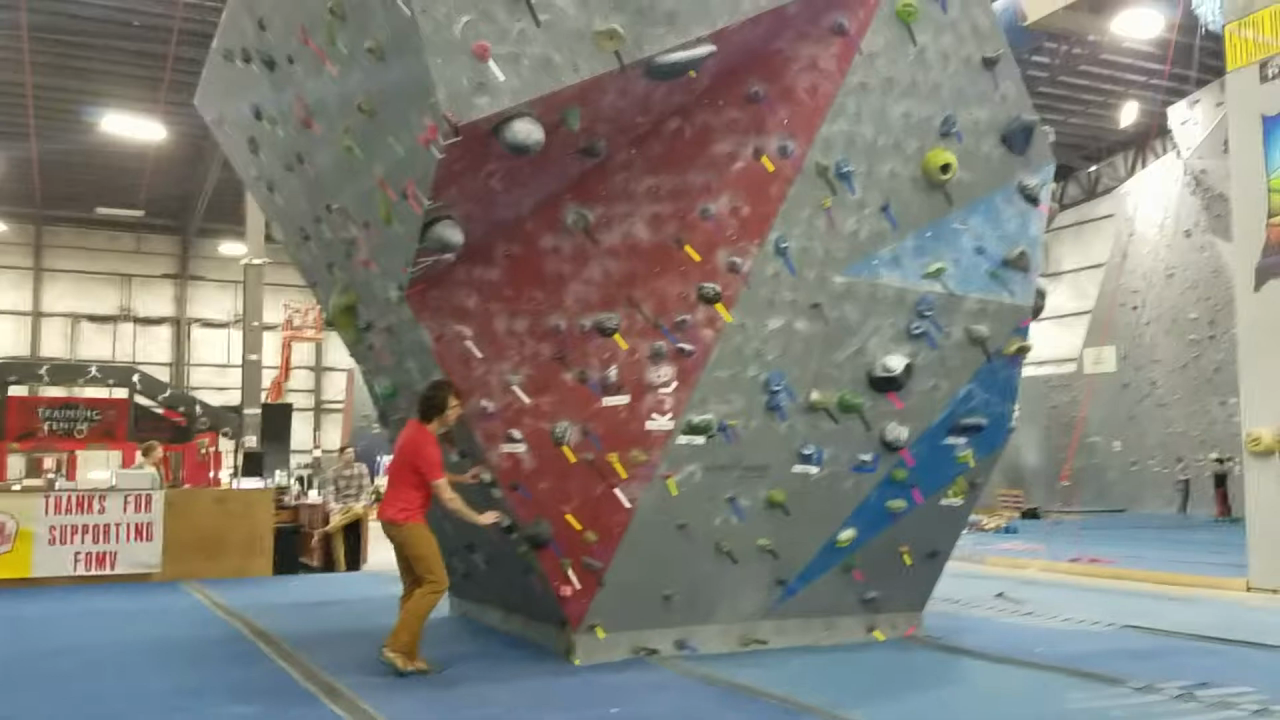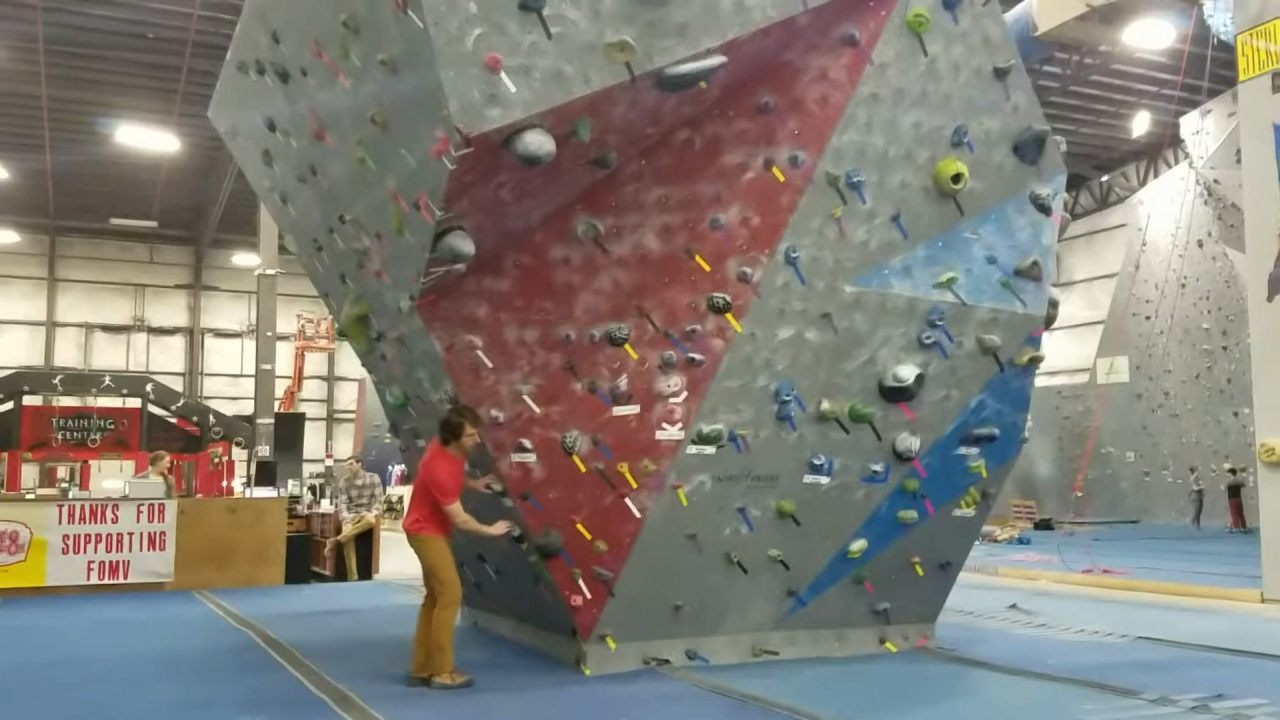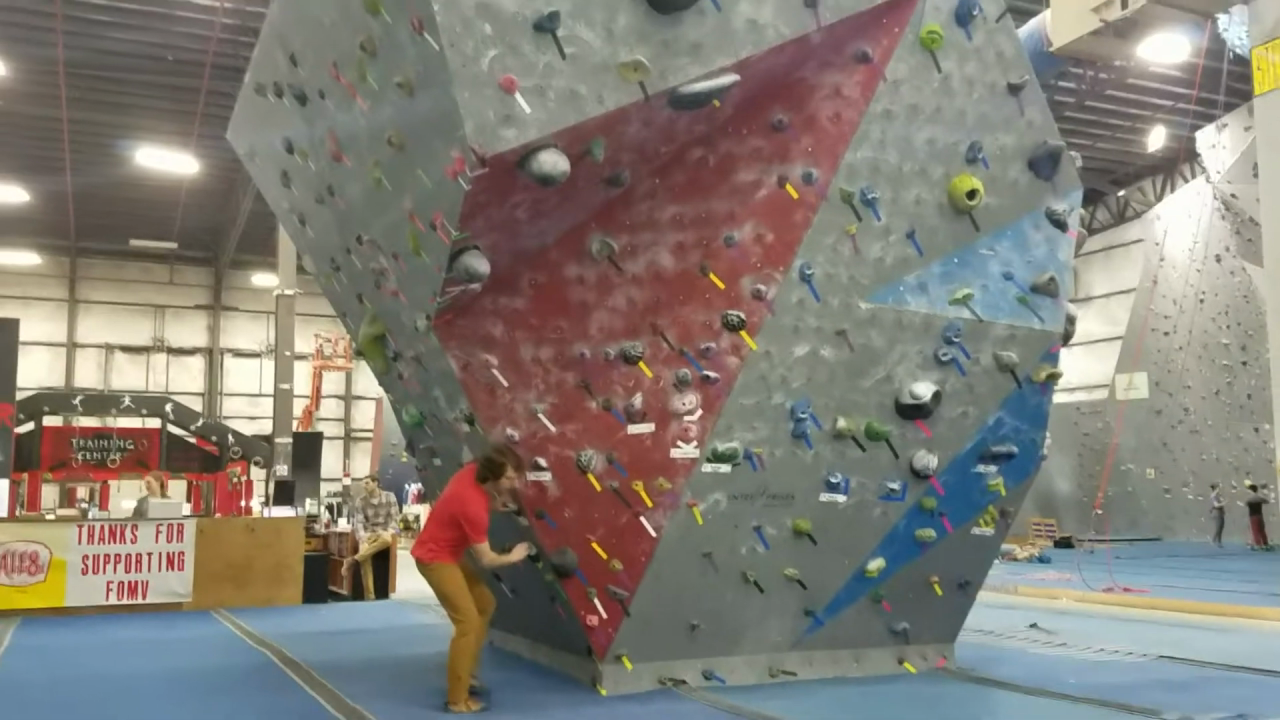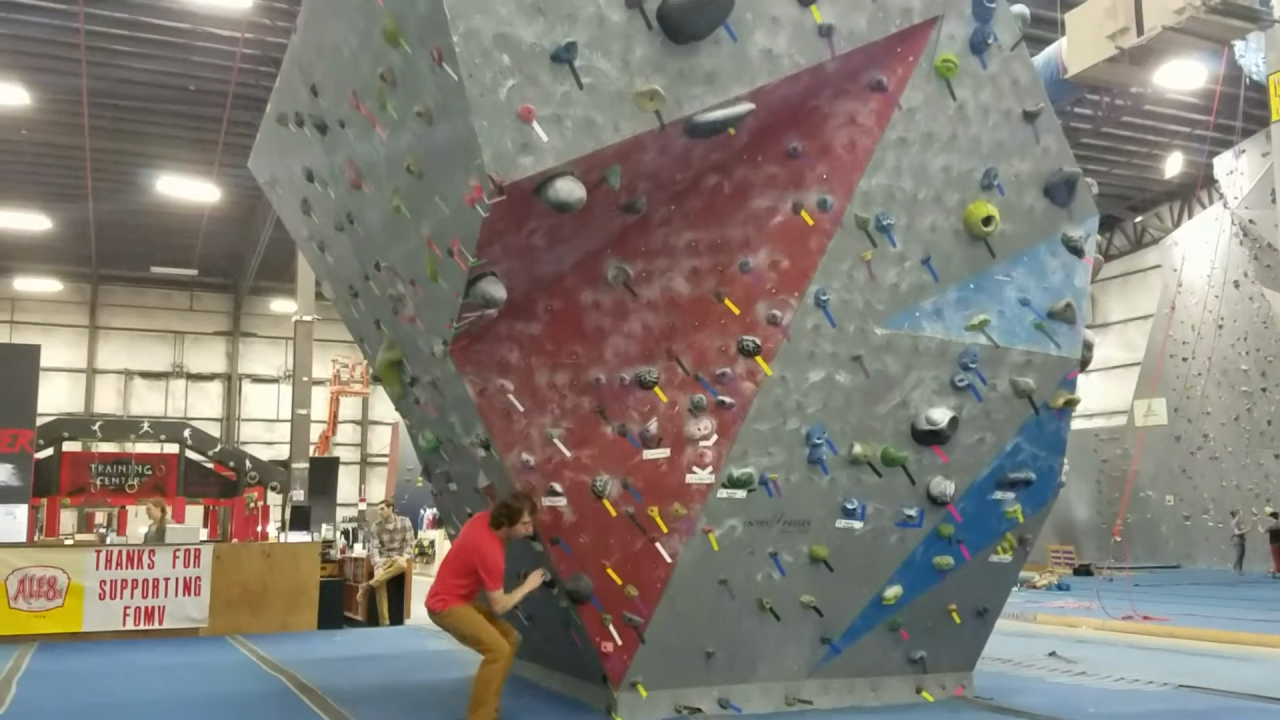
dt=0.4s
person 1, frame 1
left shoulder: (415, 429)
right shoulder: (425, 444)
right elbow: (447, 498)
left wrist: (460, 478)
right wrist: (479, 518)
left hip: (394, 517)
right hip: (407, 520)
left knee: (415, 586)
right knee: (436, 582)
left ankle: (407, 656)
right ankle: (395, 647)
person 1, frame 2
left shoulder: (452, 452)
right shoulder: (439, 467)
right elbow: (460, 520)
left wrist: (473, 484)
right wrist: (491, 530)
left hip: (432, 529)
right hip: (426, 532)
left knee: (435, 597)
right knee: (450, 594)
left ankle: (420, 669)
right ankle: (442, 672)
person 1, frame 3
left shoulder: (472, 472)
right shoulder: (473, 505)
right elbow: (485, 558)
left wrist: (493, 504)
right wrist: (513, 557)
left hip: (448, 552)
right hip: (435, 558)
left knee: (485, 603)
right knee: (468, 621)
left ankle: (466, 673)
right ankle: (457, 699)
person 1, frame 4
left shoulder: (484, 518)
right shoulder: (491, 552)
right elbow: (498, 606)
left wrist: (512, 536)
right wrist: (527, 586)
left hip: (460, 596)
right hip: (446, 604)
left knee: (511, 638)
right knee: (499, 650)
